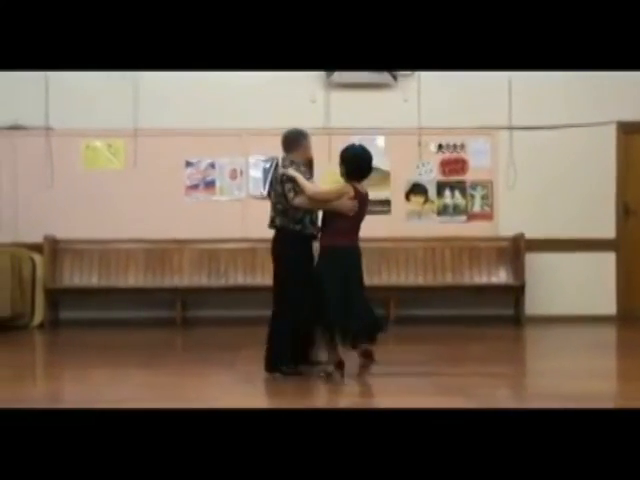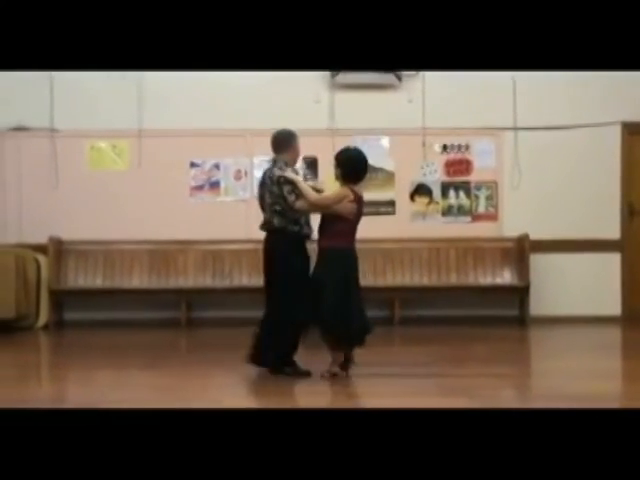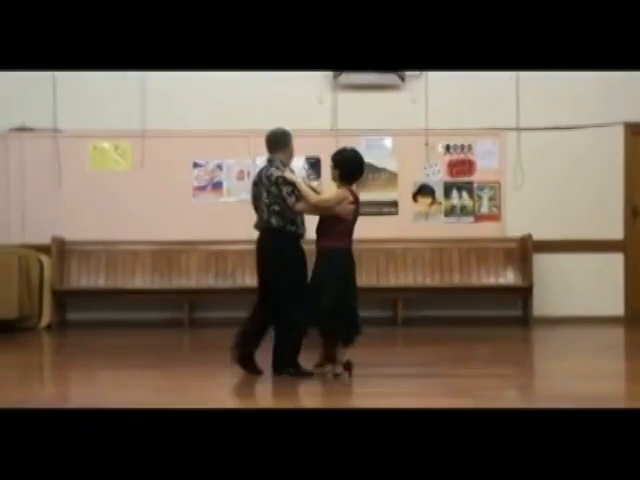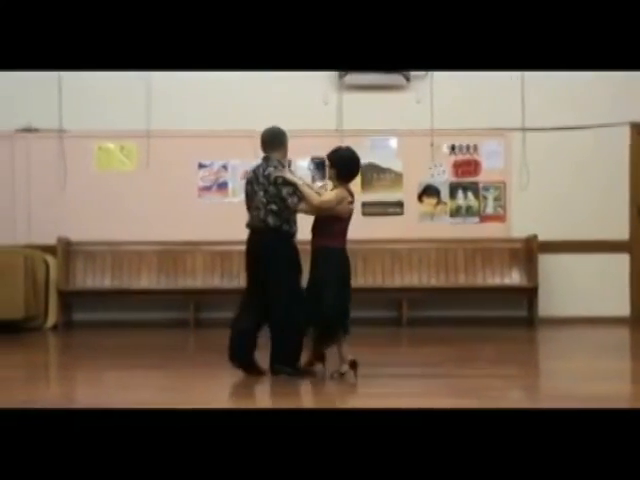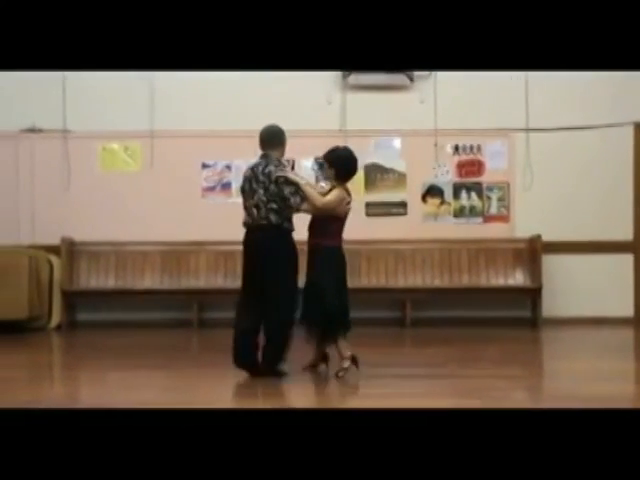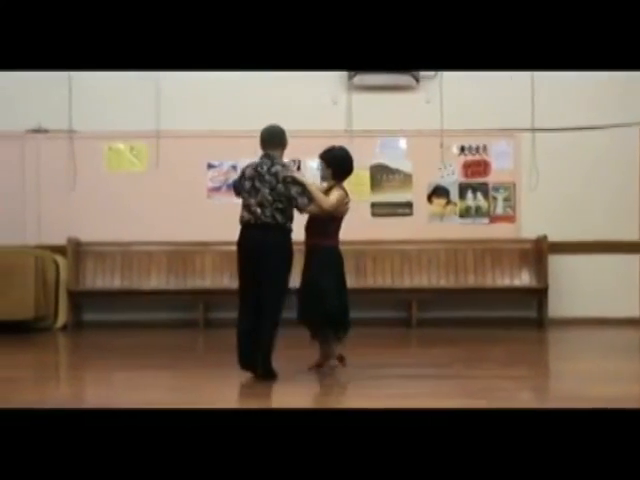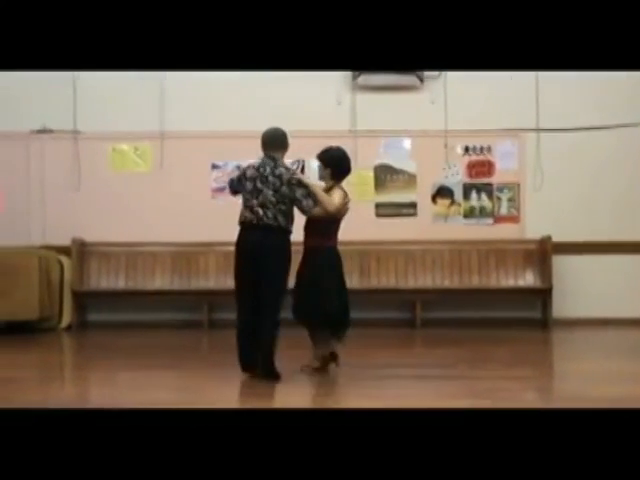
dt=0.1s
person 1, frame 1
left shoulder: (283, 171)
right shoulder: (289, 172)
right elbow: (299, 201)
right wrist: (337, 204)
left hip: (290, 241)
right hip: (293, 243)
left knee: (292, 299)
right knee: (294, 301)
left ankle: (296, 354)
right ankle: (280, 359)
person 1, frame 2
left shoulder: (271, 173)
right shoulder: (284, 173)
right elbow: (298, 203)
right wrist: (336, 208)
left hip: (280, 241)
right hip: (287, 244)
left knee: (281, 302)
right knee: (294, 303)
left ankle: (262, 353)
right ankle: (281, 360)
person 1, frame 3
left shoulder: (262, 174)
right shoulder: (280, 174)
right elbow: (296, 205)
right wrist: (336, 209)
left hip: (268, 241)
right hip: (285, 244)
left knee: (269, 300)
right knee: (293, 303)
left ankle: (245, 349)
right ankle: (287, 361)
person 1, frame 4
left shoulder: (255, 173)
right shoulder: (281, 174)
right elbow: (297, 204)
left hip: (257, 239)
right hip: (277, 242)
left knee: (256, 301)
right knee: (288, 302)
left ankle: (242, 354)
right ankle: (284, 361)
person 1, frame 5
left shoulder: (250, 172)
right shoulder: (281, 173)
right elbow: (297, 204)
left hip: (253, 237)
right hip: (277, 239)
left knee: (251, 299)
right knee: (281, 301)
left ankle: (245, 356)
right ankle: (270, 361)
person 1, frame 6
left shoulder: (248, 170)
right shoulder: (286, 173)
left elbow: (238, 189)
right elbow: (305, 205)
left hip: (249, 236)
right hip: (275, 239)
left knee: (249, 299)
right knee: (271, 302)
left ankle: (249, 357)
right ankle: (262, 363)
person 1, frame 7
left shoulder: (248, 171)
right shoulder: (290, 176)
left elbow: (233, 186)
right elbow: (309, 208)
left hip: (248, 238)
right hip: (276, 241)
left knee: (247, 301)
right knee: (270, 304)
left ankle: (249, 361)
right ankle: (266, 365)
person 2, frame 1
left shoulder: (345, 190)
right shoulder: (360, 192)
left elbow: (313, 194)
left wrist: (296, 175)
left hip: (336, 255)
right hip: (349, 254)
left knee: (332, 308)
right knee: (349, 306)
left ankle: (336, 361)
right ankle: (364, 348)
person 2, frame 2
left shoulder: (344, 194)
right shoulder: (354, 195)
left elbow: (315, 200)
left wrist: (295, 179)
left hip: (334, 257)
right hip: (344, 257)
left knee: (328, 309)
right knee: (342, 308)
left ankle: (339, 362)
right ankle: (342, 356)
person 2, frame 3
left shoulder: (343, 195)
right shoulder: (346, 195)
left elbow: (315, 201)
right elbow: (322, 203)
left wrist: (296, 180)
left hip: (333, 258)
right hip: (336, 257)
left knee: (329, 310)
right knee: (326, 309)
left ankle: (343, 362)
right ankle: (330, 354)
person 2, frame 4
left shoulder: (341, 195)
right shoulder: (339, 193)
left elbow: (316, 203)
right elbow: (320, 204)
left wrist: (296, 181)
right wrist: (304, 185)
left hip: (330, 257)
right hip: (329, 256)
left knee: (328, 309)
right knee: (321, 307)
left ankle: (346, 360)
right ankle: (317, 353)
person 2, frame 5
left shoulder: (339, 194)
right shoulder: (333, 192)
left elbow: (318, 204)
right elbow: (313, 205)
left wrist: (299, 181)
left hip: (328, 256)
right hip: (321, 255)
left knee: (324, 308)
right knee: (316, 308)
left ankle: (347, 356)
right ankle: (320, 355)
person 2, frame 6
left shoulder: (338, 194)
right shoulder: (328, 191)
left elbow: (326, 206)
left wrist: (305, 181)
left hip: (325, 256)
right hip: (317, 254)
left knee: (322, 307)
right knee: (314, 307)
left ankle: (334, 354)
right ankle: (326, 354)
person 2, frame 7
left shoulder: (338, 193)
right shoulder: (326, 191)
left elbow: (330, 208)
left wrist: (313, 185)
left hip: (323, 256)
right hip: (314, 254)
left knee: (317, 307)
right knee: (311, 306)
left ankle: (323, 355)
right ankle: (325, 351)
